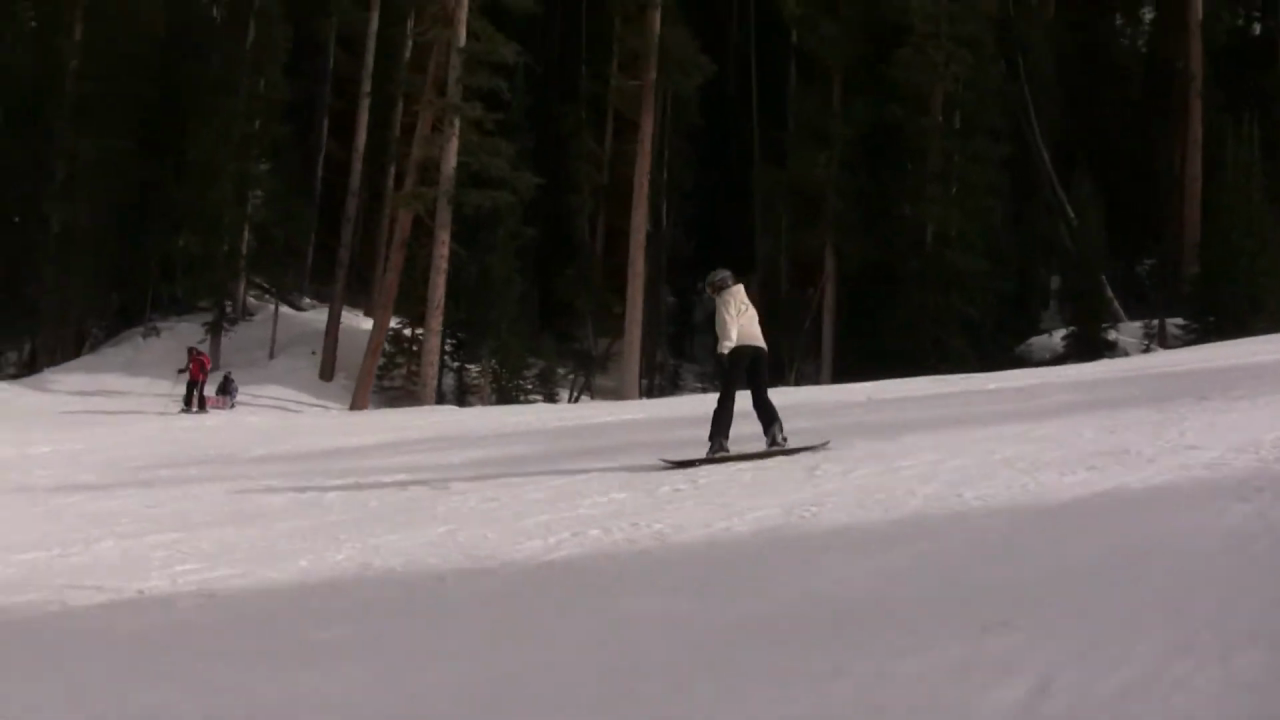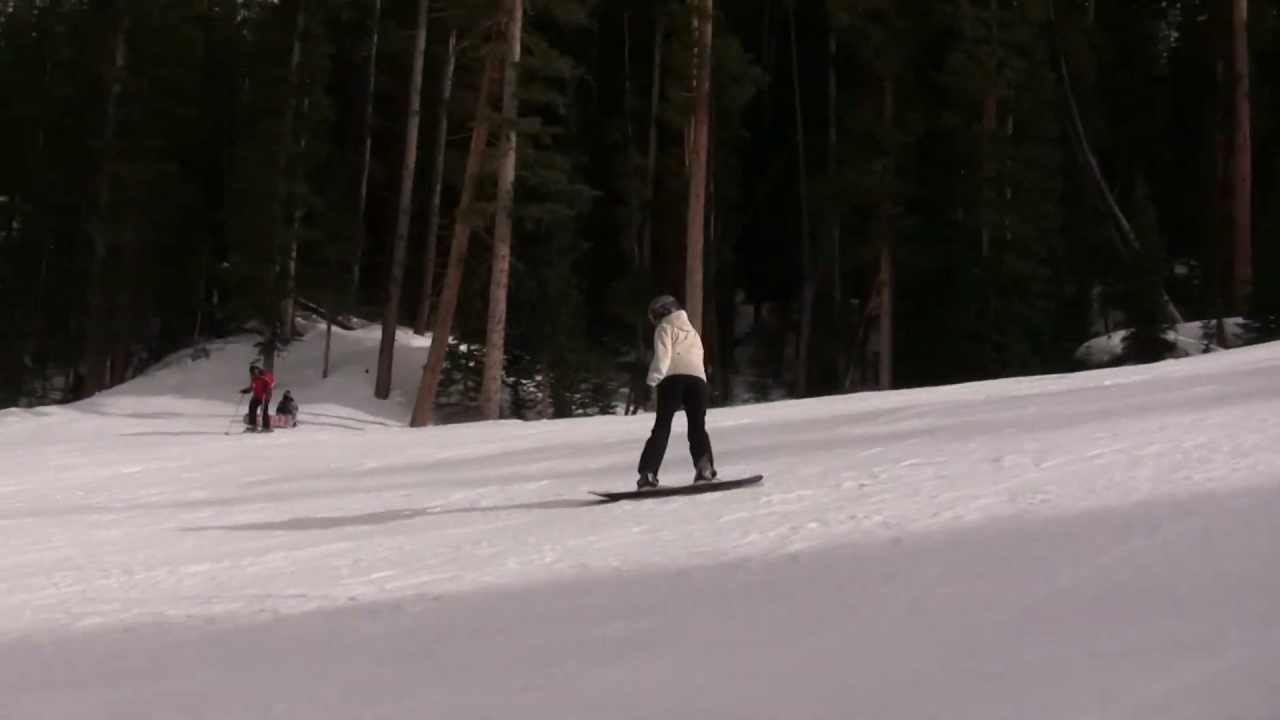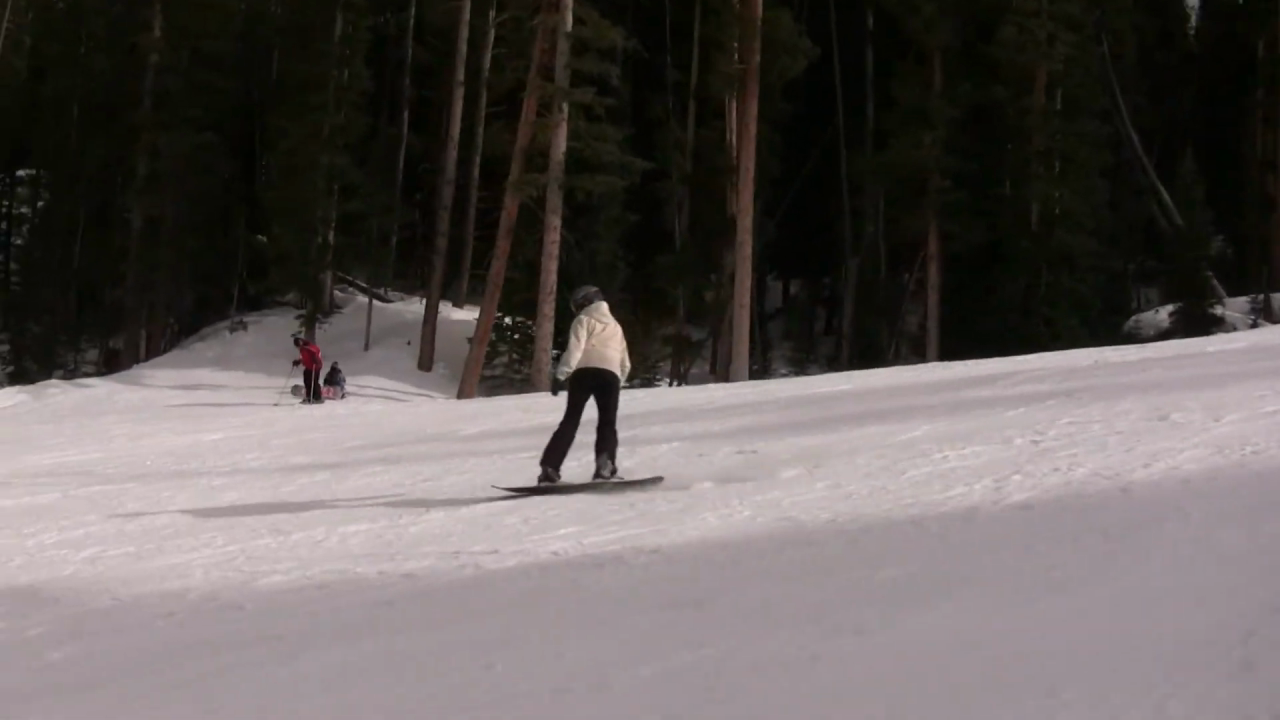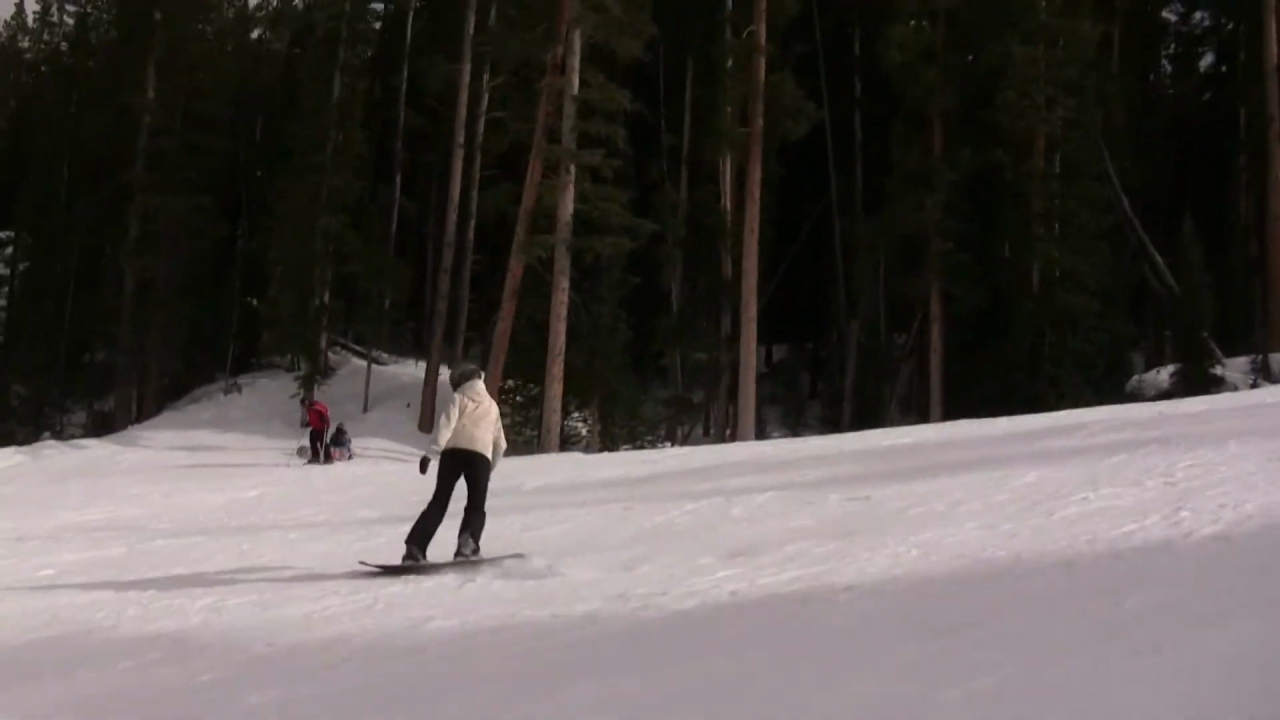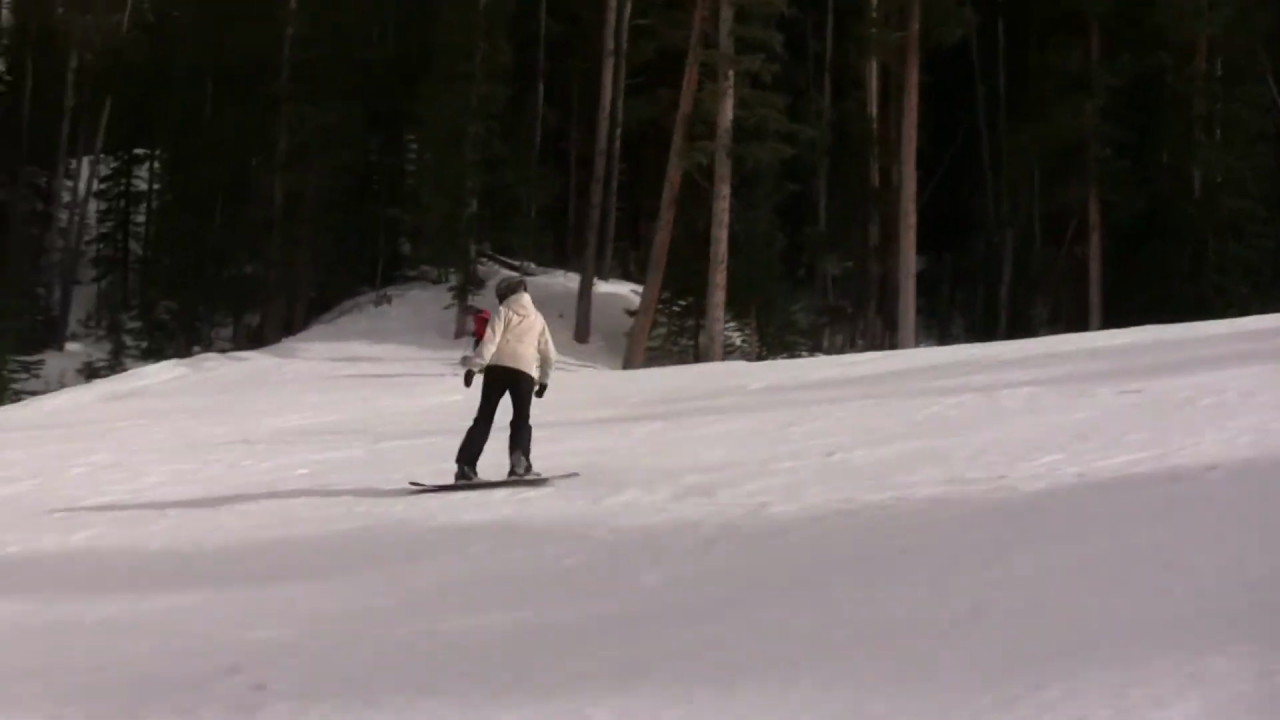
dt=0.3s
person 1, frame 1
left shoulder: (726, 300)
right shoulder: (746, 303)
left elbow: (729, 326)
left wrist: (723, 350)
right wrist: (726, 351)
left hip: (737, 350)
right hip: (759, 349)
left knee: (726, 398)
right knee: (760, 397)
left ankle: (719, 442)
right ankle: (775, 433)
person 1, frame 2
left shoulder: (665, 328)
right shoulder: (693, 332)
left elbow: (662, 356)
left wrist: (651, 381)
right wrist: (684, 397)
left hip: (672, 378)
right hip: (697, 380)
left knee: (661, 429)
right knee: (697, 429)
left ankle: (648, 474)
right ankle: (704, 468)
person 1, frame 3
left shoulder: (583, 320)
right shoulder: (615, 325)
left elbow: (574, 349)
right elbow: (625, 364)
left wrist: (561, 375)
right wrist: (616, 385)
left hip: (584, 371)
right hip: (610, 374)
left knee: (569, 422)
right knee: (607, 424)
left ankle: (549, 469)
right ankle: (605, 465)
person 1, frame 4
left shoulder: (459, 398)
right shoulder: (492, 405)
left elbow: (445, 427)
right elbow: (500, 443)
left wrist: (430, 453)
right wrist: (491, 469)
left hip: (454, 451)
right hip: (480, 456)
left knee: (438, 502)
right knee: (476, 507)
left ankle: (414, 548)
right ankle: (467, 544)
person 1, frame 5
left shoulder: (504, 311)
right shoulder: (537, 317)
left elbow: (490, 341)
right elbow: (549, 354)
left wrist: (473, 366)
right wrist: (544, 379)
left hip: (498, 368)
right hip: (524, 372)
left knee: (483, 419)
right knee: (521, 421)
left ankle: (465, 466)
right ankle: (520, 462)
